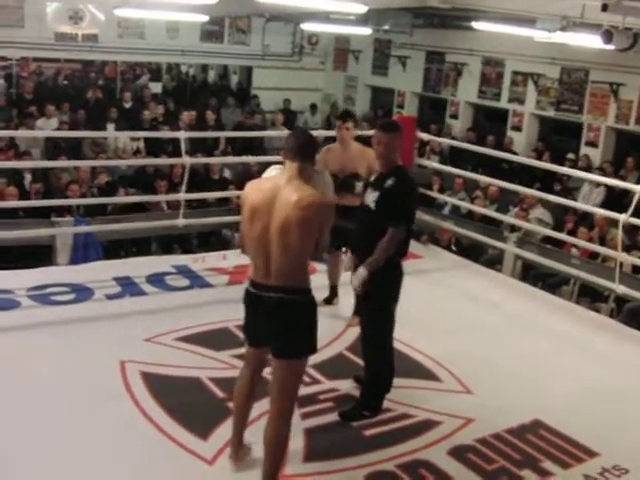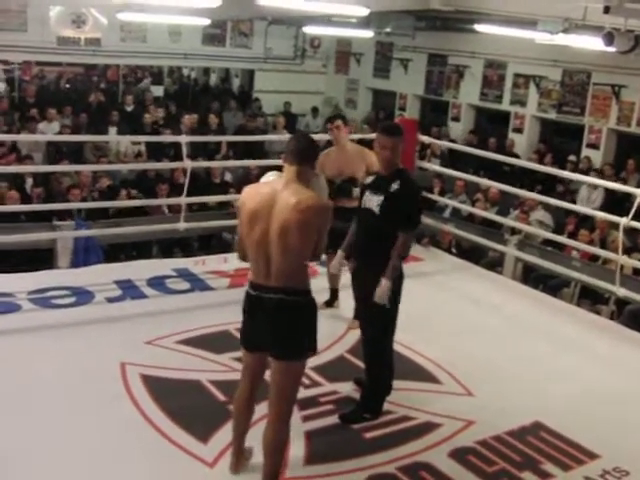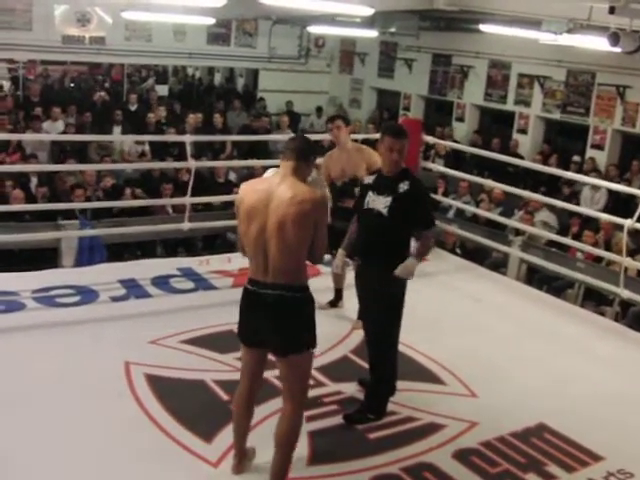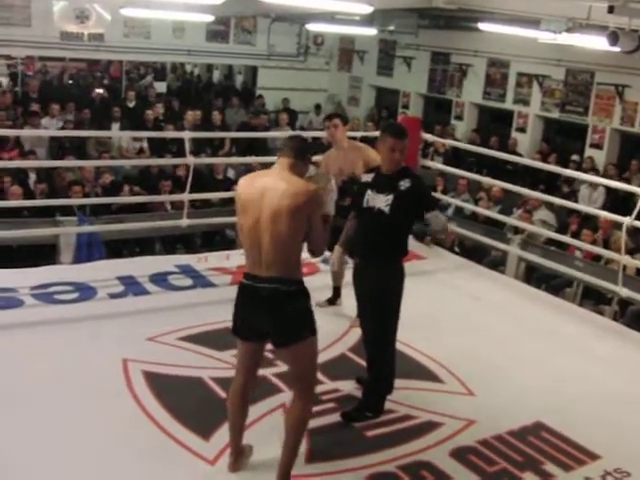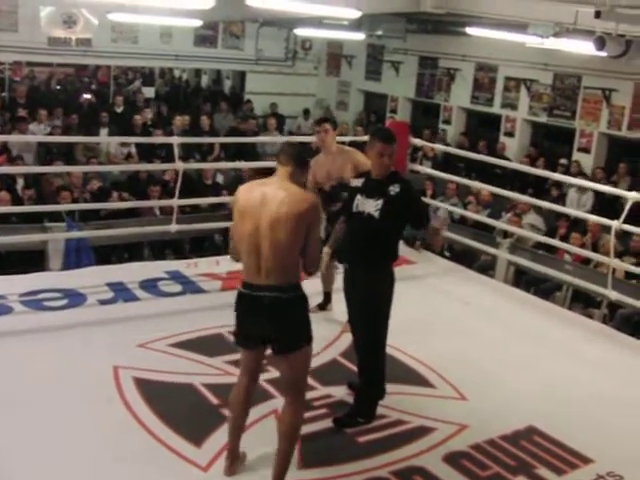
dt=0.2s
person 1, frame 1
left shoulder: (251, 189)
right shoulder: (319, 202)
left elbow: (245, 247)
right elbow: (317, 252)
left hip: (255, 295)
right hip: (292, 303)
left knee: (250, 371)
right knee: (282, 404)
left ankle: (237, 447)
person 1, frame 2
left shoulder: (248, 194)
right shoulder: (317, 205)
left elbow: (243, 254)
right elbow: (313, 255)
left hip: (255, 299)
right hip: (293, 306)
left knee: (249, 381)
right knee: (280, 407)
person 1, frame 3
left shoulder: (246, 190)
right shoulder: (313, 198)
right elbow: (316, 256)
left hip: (253, 295)
right hip: (291, 301)
left knee: (248, 381)
right knee: (294, 400)
person 1, frame 4
left shoulder: (245, 184)
right shoulder: (308, 191)
right elbow: (317, 249)
left hip: (249, 289)
right hip: (286, 295)
left knee: (243, 377)
right knee: (304, 387)
person 1, frame 5
left shoulder: (243, 192)
right shoulder: (307, 202)
left elbow: (235, 252)
right elbow: (310, 268)
left hip: (248, 298)
right hip: (286, 302)
left knee: (247, 377)
right knee: (294, 394)
person 2, frame 1
left shoulder: (402, 184)
right shoulder: (379, 177)
left elbow: (395, 236)
left wrist: (365, 269)
right wrist: (355, 254)
left hip: (383, 271)
right hip: (368, 265)
left knee: (375, 332)
right knee: (375, 328)
left ankle: (371, 399)
right ankle: (380, 378)
person 2, frame 2
left shoulder: (406, 188)
right shoulder: (372, 179)
left elbow: (405, 240)
left wrist: (388, 280)
right wrist: (343, 252)
left hip: (382, 274)
right hip: (362, 267)
left knee: (377, 335)
right knee: (370, 331)
left ankle: (372, 402)
right ankle: (379, 381)
person 2, frame 3
left shoulder: (413, 188)
right shoulder: (370, 179)
left elbow: (427, 235)
left wrist: (414, 260)
right wrist: (344, 251)
left hip: (389, 272)
right hip: (364, 266)
left knee: (383, 335)
right knee: (372, 331)
left ankle: (376, 402)
right ankle: (383, 381)
person 2, frame 4
left shoulder: (412, 185)
right shoulder: (368, 177)
left elbow: (437, 224)
left wrist: (439, 224)
right wrist: (341, 246)
left hip: (388, 268)
right hip: (362, 263)
left knee: (381, 333)
right knee: (369, 328)
left ankle: (374, 399)
right ankle: (379, 379)
person 2, frame 5
left shoulder: (402, 190)
right shoulder: (357, 182)
left elbow: (424, 223)
right wrist: (330, 248)
left hip: (378, 274)
right hip: (352, 269)
left knee: (371, 337)
right knee: (360, 334)
left ankle: (365, 405)
right ankle: (371, 384)
person 3, frame 1
left shoulder: (367, 154)
right shoulder: (326, 152)
left wrist: (358, 186)
right wrist: (330, 183)
left hip: (357, 212)
right hip: (333, 209)
right knee: (332, 254)
left ankle: (359, 308)
right ankle: (332, 295)
person 3, frame 2
left shoulder: (364, 155)
right shoulder: (325, 157)
left wrist: (355, 190)
right wrist: (329, 189)
left hip: (356, 214)
right hip: (333, 212)
right knee: (332, 256)
right ankle: (333, 297)
person 3, frame 3
left shoulder: (365, 153)
right shoulder: (329, 158)
left wrist: (358, 190)
right wrist: (333, 191)
right hip: (338, 212)
right knee: (336, 256)
right ankle: (337, 298)
person 3, frame 4
left shoulder: (362, 151)
right shoulder: (327, 158)
left wrist: (360, 186)
right wrist: (333, 191)
right hip: (338, 210)
right knee: (336, 254)
right ankle: (336, 295)
person 3, frame 5
left shoulder: (351, 155)
right shoulder: (315, 163)
right elbow: (311, 192)
right wrist: (322, 197)
right hip: (327, 216)
right knee: (326, 260)
right ankle: (326, 301)
